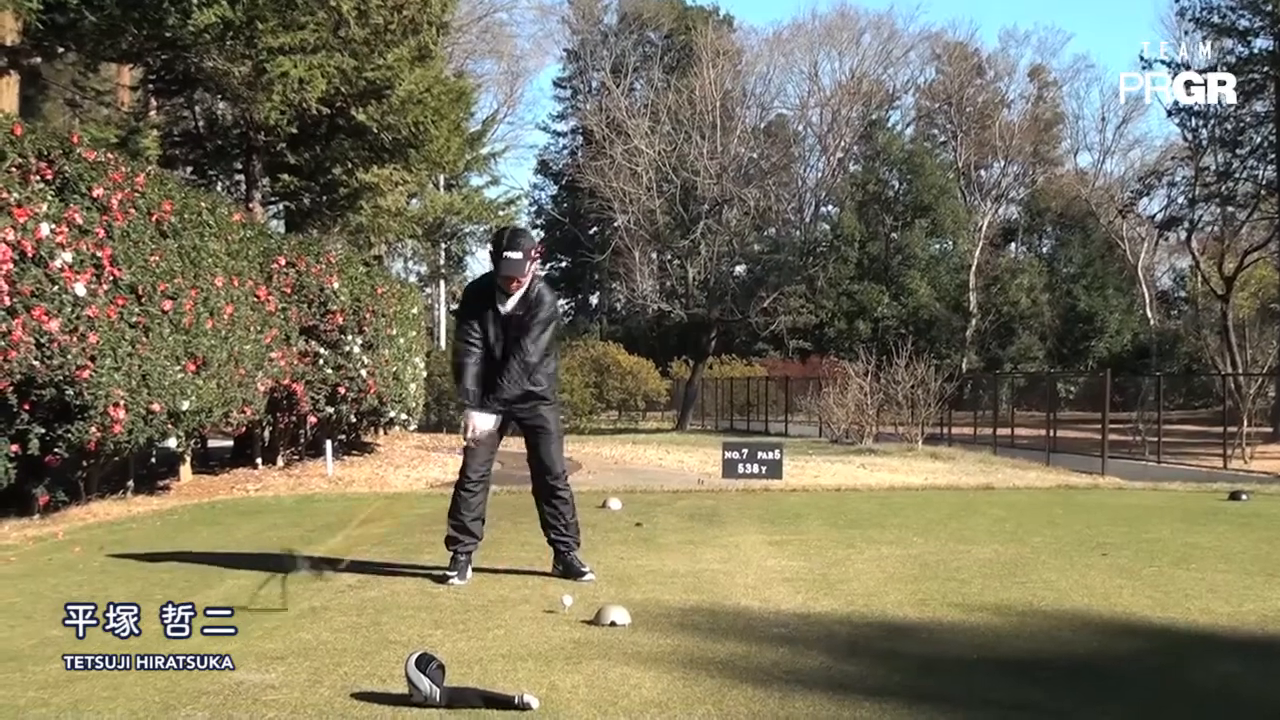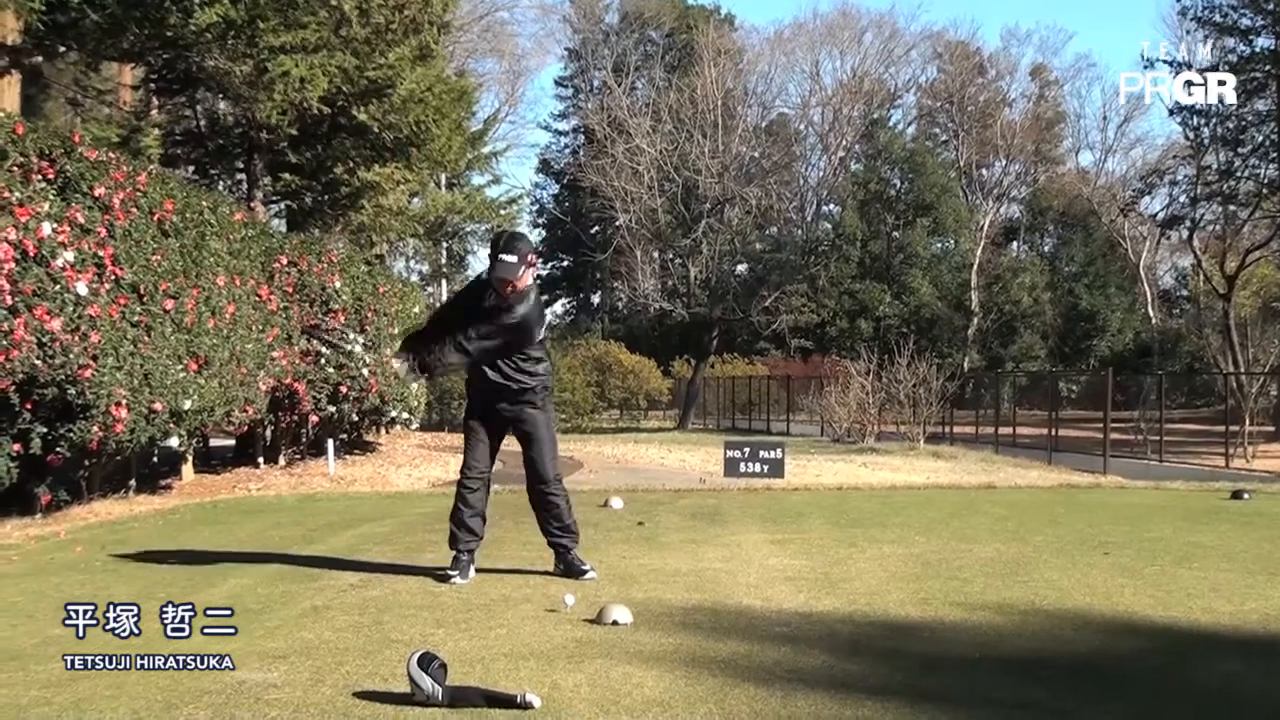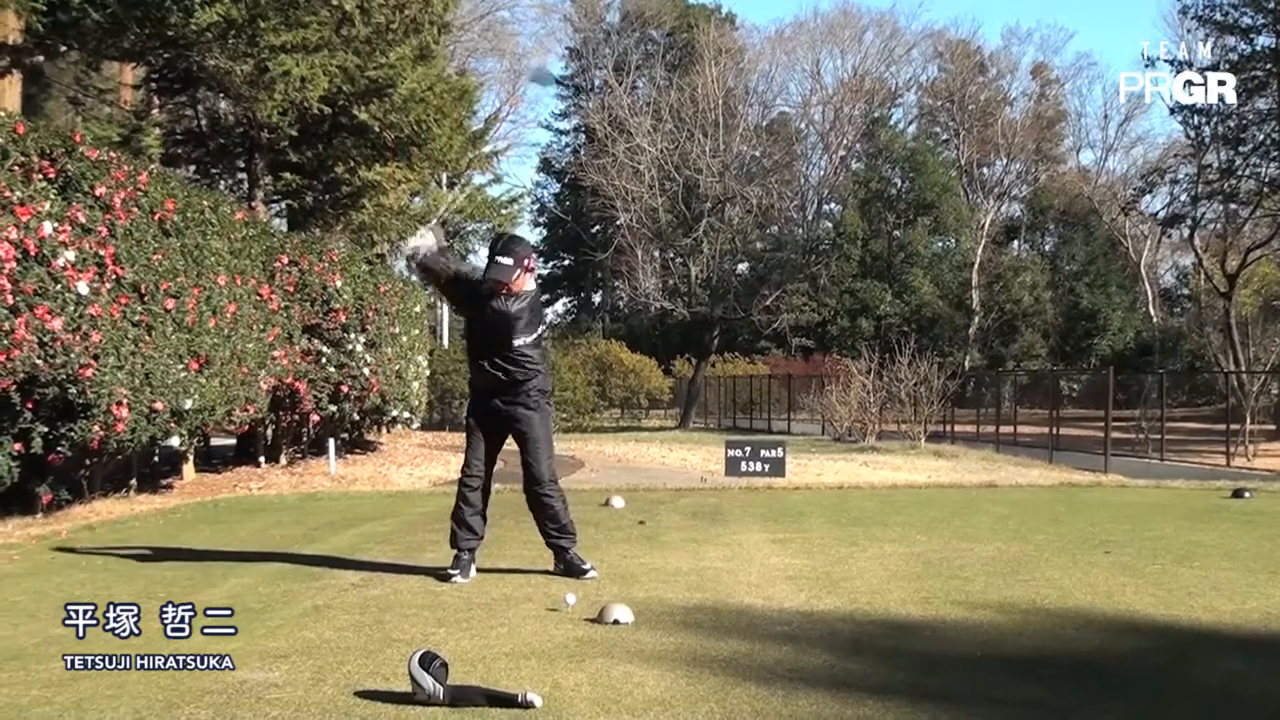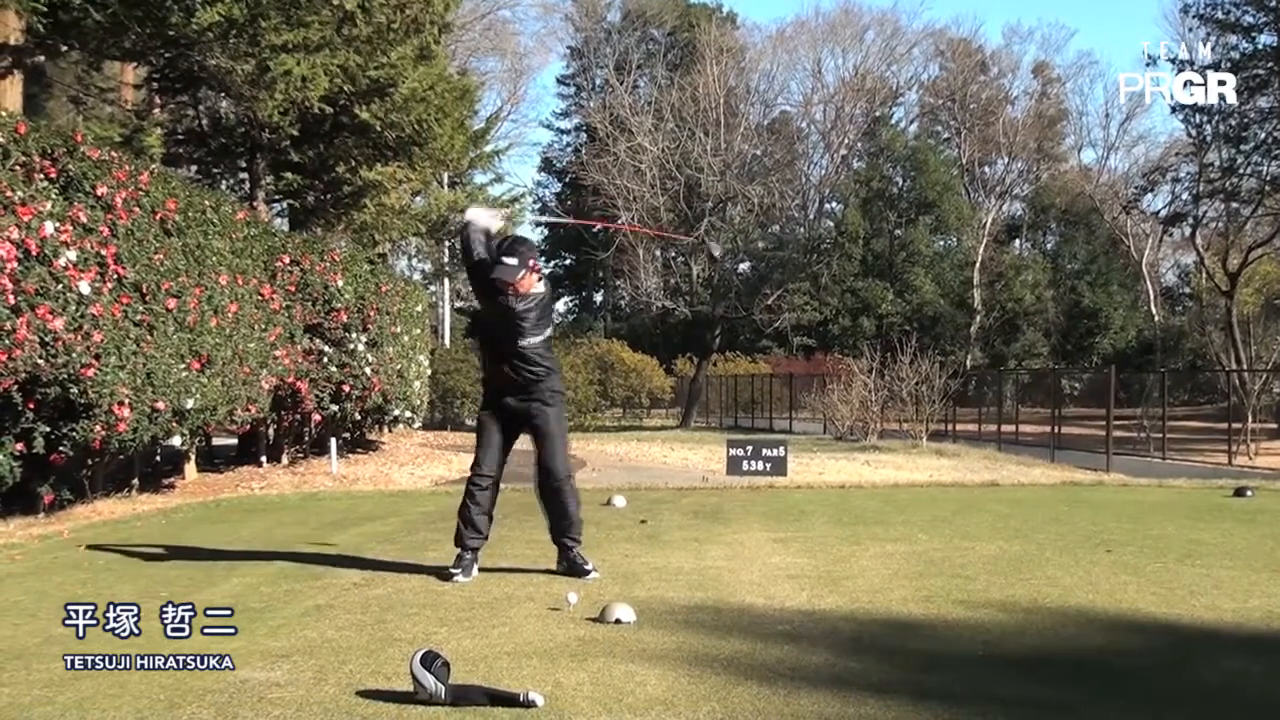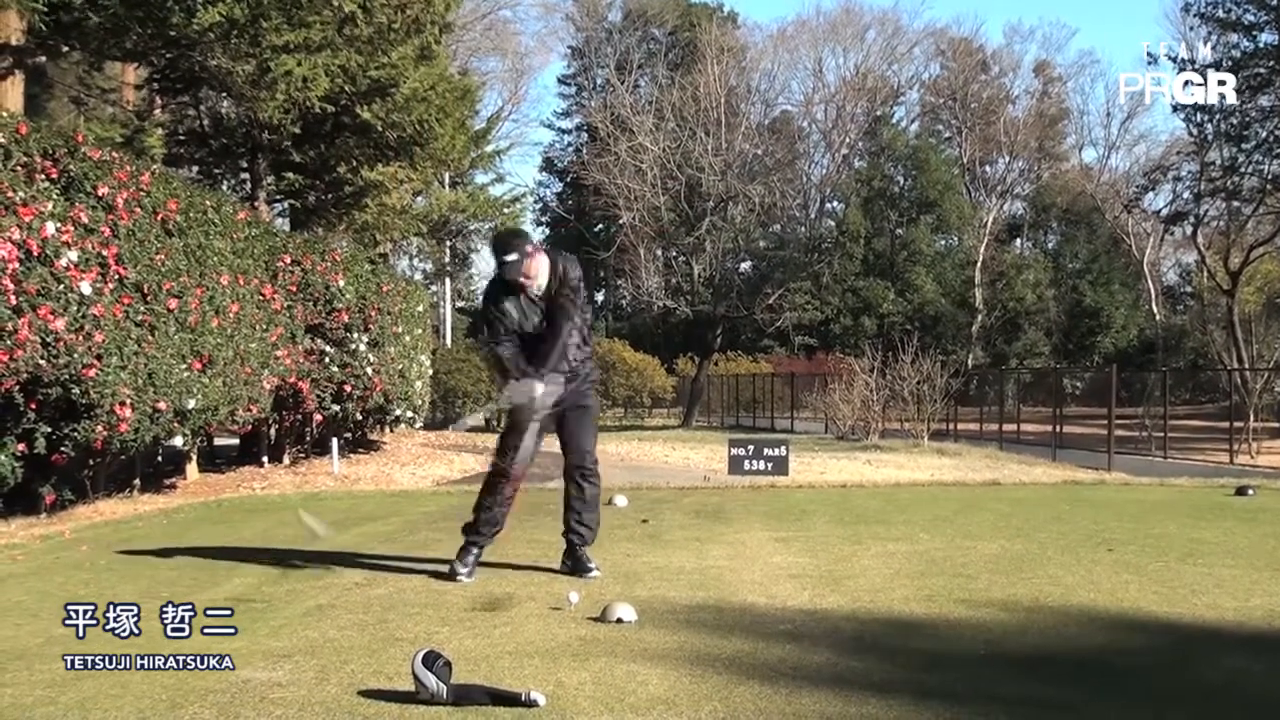
dt=0.2s
person 1, frame 1
left shoulder: (543, 302)
right shoulder: (478, 292)
left elbow: (522, 361)
right elbow: (469, 352)
left wrist: (492, 408)
right wrist: (474, 407)
left hip: (535, 396)
right hip: (486, 398)
left knee: (552, 474)
right knee: (473, 473)
left ankle: (566, 554)
right ankle: (461, 554)
person 1, frame 2
left shoulder: (523, 310)
right shoulder: (485, 286)
left elbow: (468, 343)
right elbow: (448, 318)
left wrist: (422, 361)
right wrist: (412, 347)
left hip: (528, 398)
right hip: (486, 396)
left knee: (546, 477)
right knee: (474, 474)
left ankle: (566, 553)
right ankle: (464, 554)
person 1, frame 3
left shoulder: (512, 309)
right shoulder: (503, 291)
left elbow: (460, 292)
right elbow: (463, 280)
left wrist: (426, 257)
right wrist: (433, 252)
left hip: (525, 400)
right hip: (487, 398)
left knee: (541, 479)
right knee: (473, 476)
left ankle: (565, 552)
right ankle: (464, 555)
person 1, frame 4
left shoulder: (524, 306)
right shoulder: (507, 287)
left elbow: (478, 268)
left wrist: (474, 228)
right wrist: (486, 228)
left hip: (540, 396)
right hip: (499, 396)
left knee: (554, 476)
right knee: (483, 472)
left ankle: (570, 551)
right ankle: (467, 551)
person 1, frame 5
left shoulder: (565, 269)
right shoulder: (500, 295)
left elbow: (565, 328)
right elbow: (501, 347)
left wrist: (549, 376)
right wrist: (523, 382)
left hip: (577, 382)
right hip: (531, 387)
left knee: (583, 468)
right knee: (510, 466)
left ankle: (576, 550)
right ankle: (472, 544)
